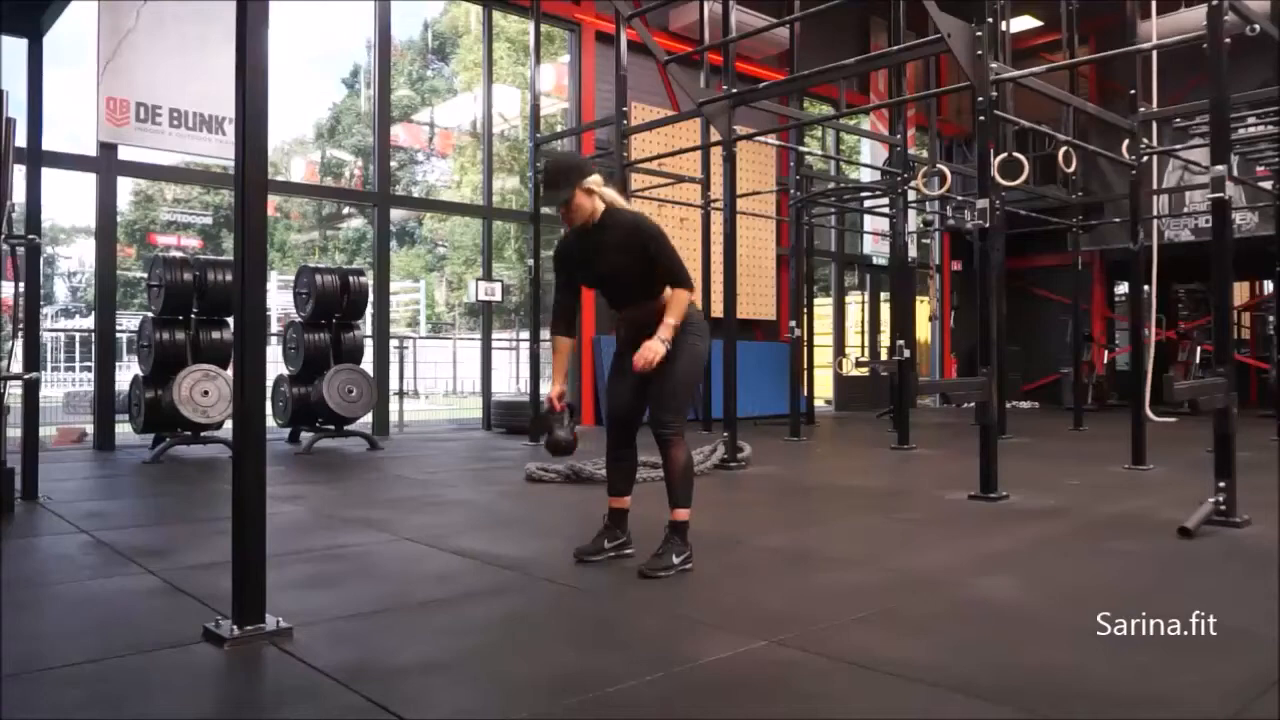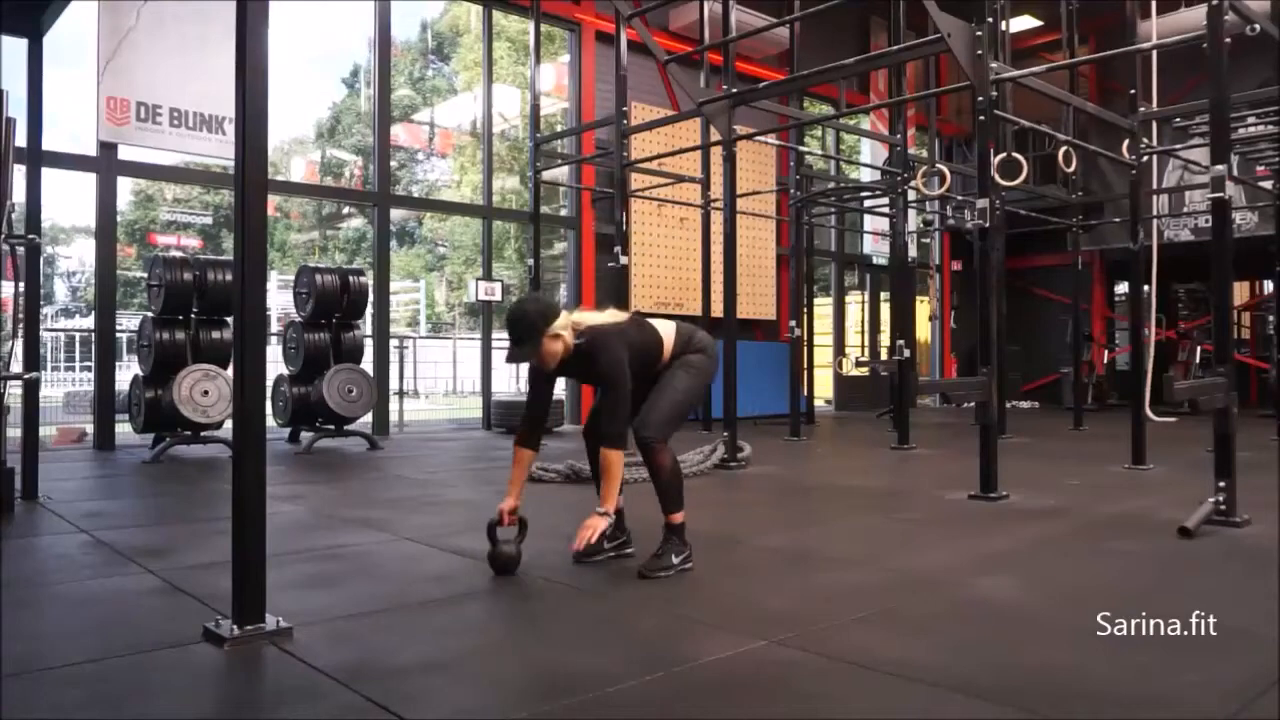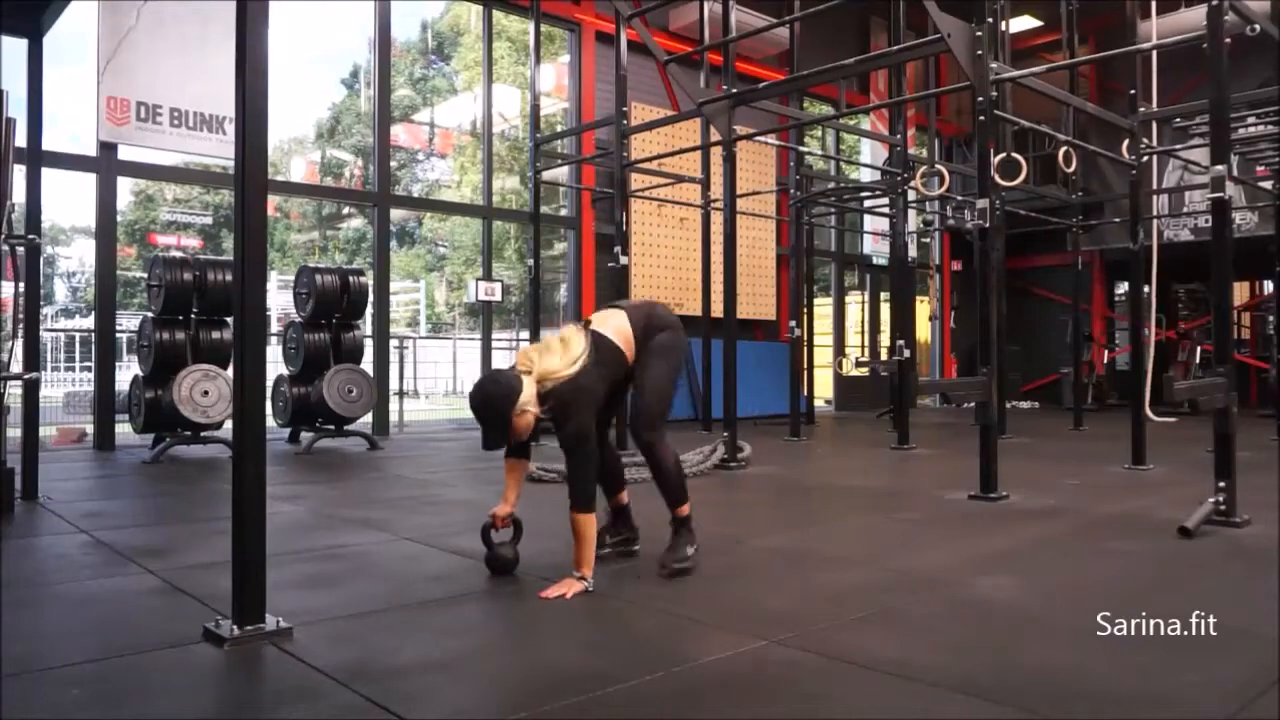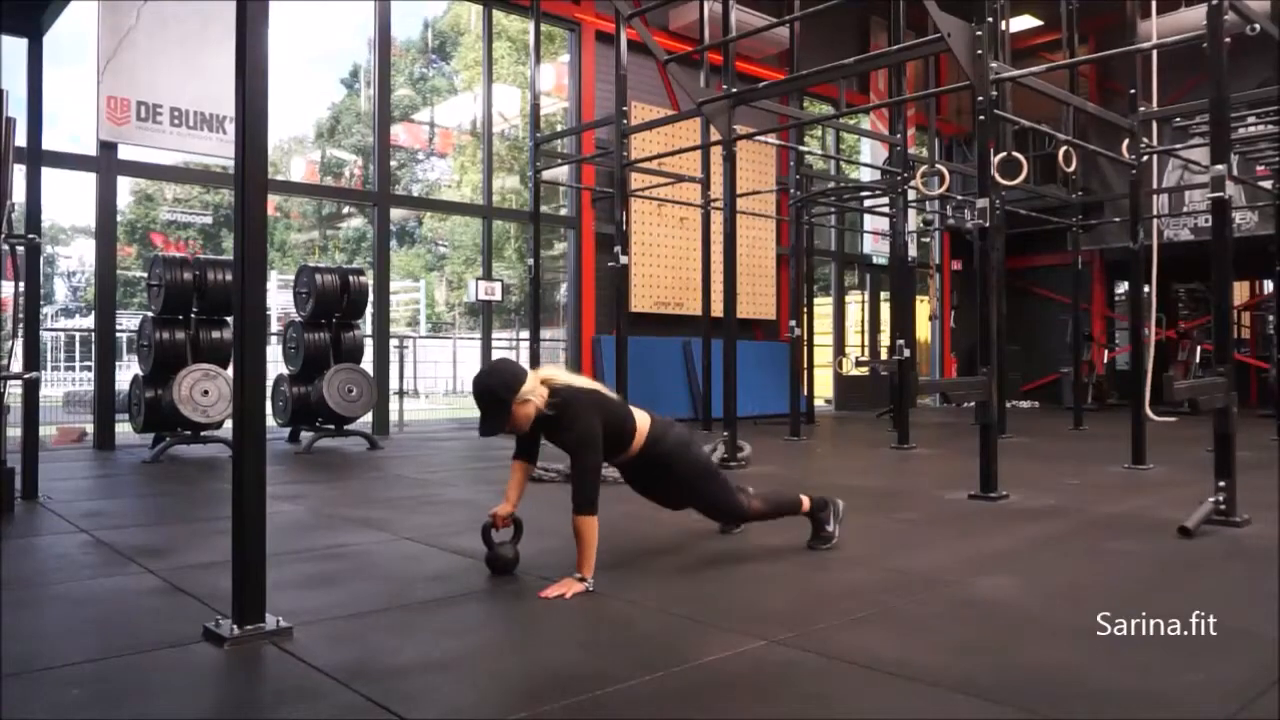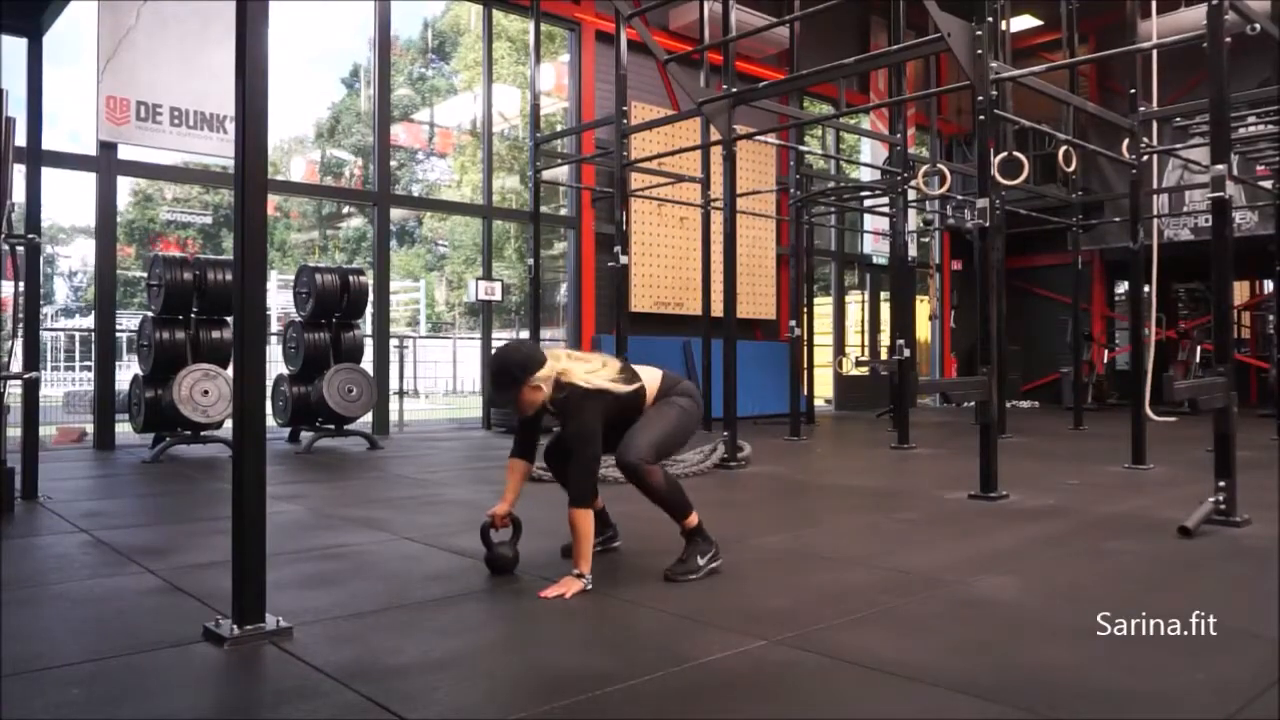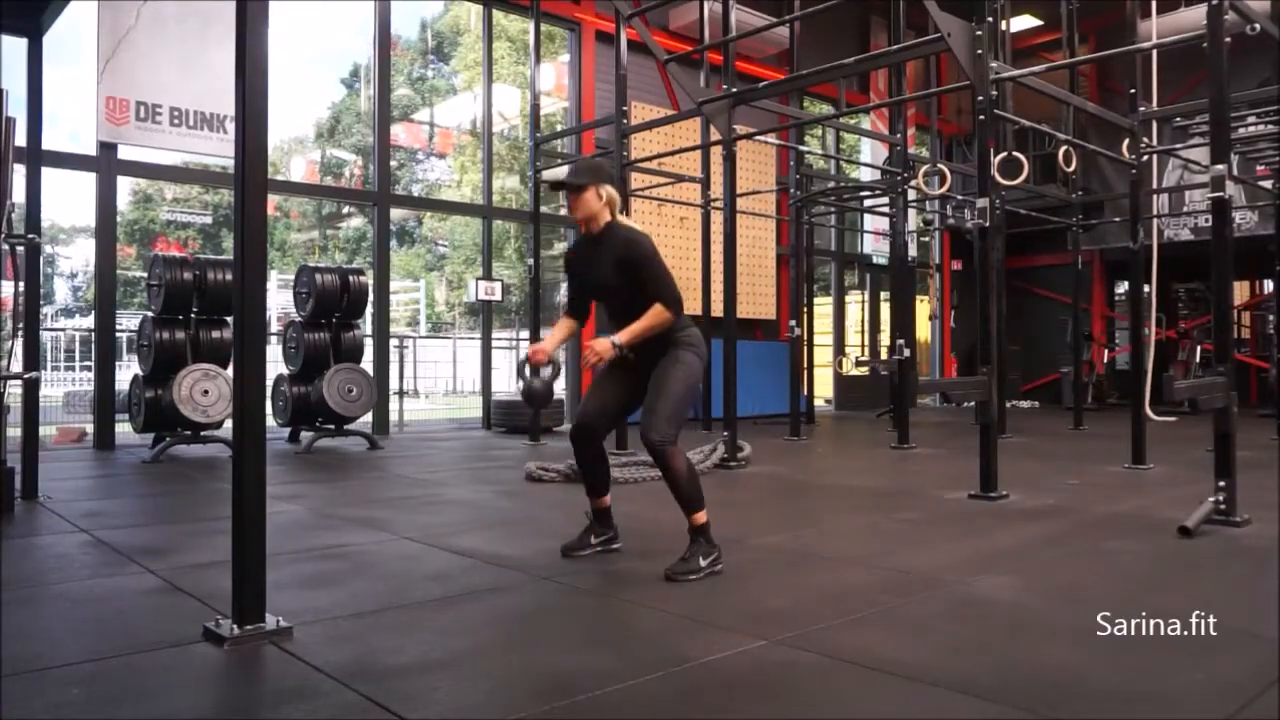
dt=0.4s
person 1, frame 1
left shoulder: (634, 226)
right shoulder: (570, 249)
left elbow: (683, 284)
right elbow: (564, 317)
left wrist: (661, 339)
right wrist: (558, 381)
left hip: (678, 328)
right hip: (632, 334)
left knee: (667, 425)
right knee: (619, 424)
left ankle: (679, 542)
right ankle: (616, 531)
person 1, frame 2
left shoulder: (603, 347)
right shoulder: (548, 355)
left elbow: (614, 431)
right elbow: (532, 425)
left wrist: (603, 511)
right wrist: (512, 496)
left hip: (691, 355)
right hip: (649, 367)
left knee: (649, 432)
right knee: (594, 433)
left ankle: (677, 543)
right ankle: (617, 533)
person 1, frame 3
left shoulder: (570, 402)
right shoulder: (519, 384)
left elbow: (583, 484)
right elbow: (517, 446)
left wrist: (582, 576)
right wrist: (509, 502)
left hip: (656, 330)
right hip: (619, 330)
left knee: (646, 436)
right knee: (592, 441)
left ankle: (683, 532)
right ankle: (623, 529)
person 1, frame 4
left shoulder: (575, 412)
right shoulder: (536, 397)
left elbow: (586, 497)
right elbow: (525, 453)
left wrist: (584, 577)
right wrist: (509, 504)
left hip: (663, 447)
left knee: (730, 506)
right knee: (679, 498)
left ankle: (821, 509)
right ankle: (734, 503)
person 1, frame 5
left shoulder: (580, 399)
right shoulder: (535, 386)
left elbow: (580, 484)
right elbow: (523, 450)
right wrist: (506, 503)
left hip: (676, 398)
left knee: (634, 458)
right knee: (559, 455)
left ankle: (702, 544)
right ankle: (604, 528)
person 1, frame 6
left shoulder: (629, 241)
right shoulder: (578, 253)
left elbow: (671, 304)
right elbow: (576, 314)
left wrist: (616, 342)
right wrist: (548, 344)
left hip: (677, 347)
right hip: (633, 354)
left knee: (657, 437)
right knee: (585, 428)
left ankle: (706, 544)
right ankle: (603, 527)
